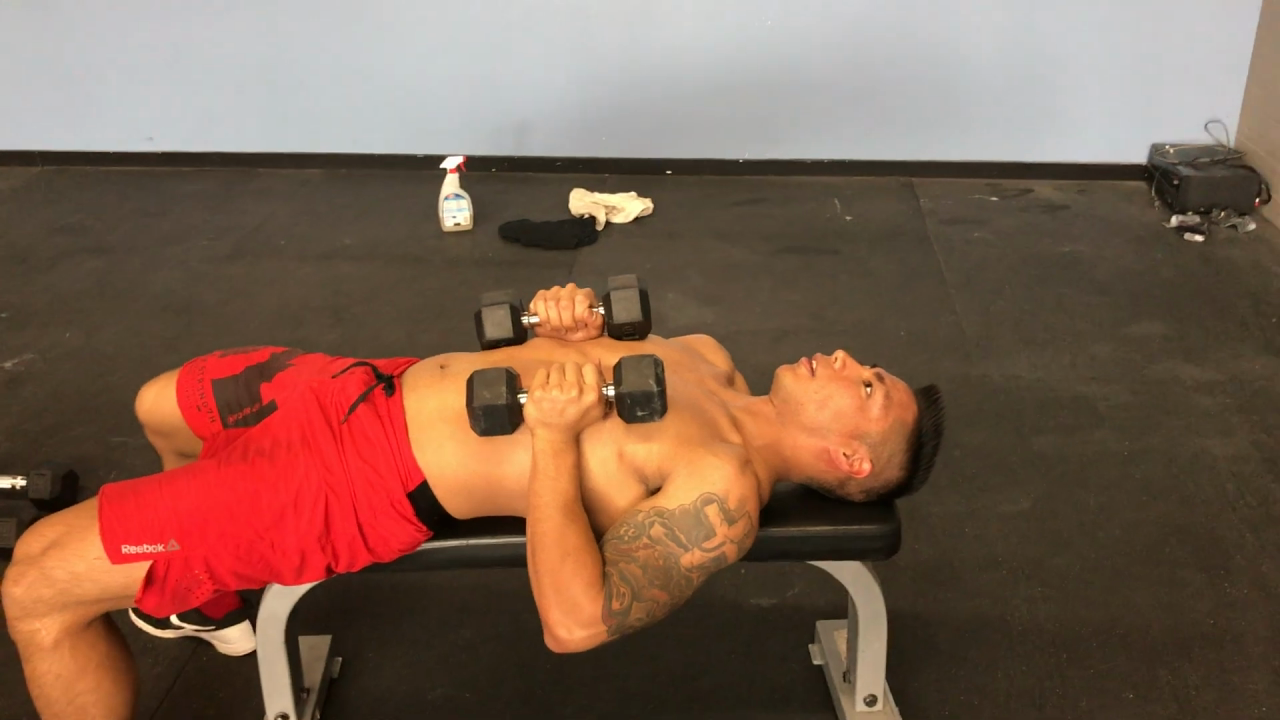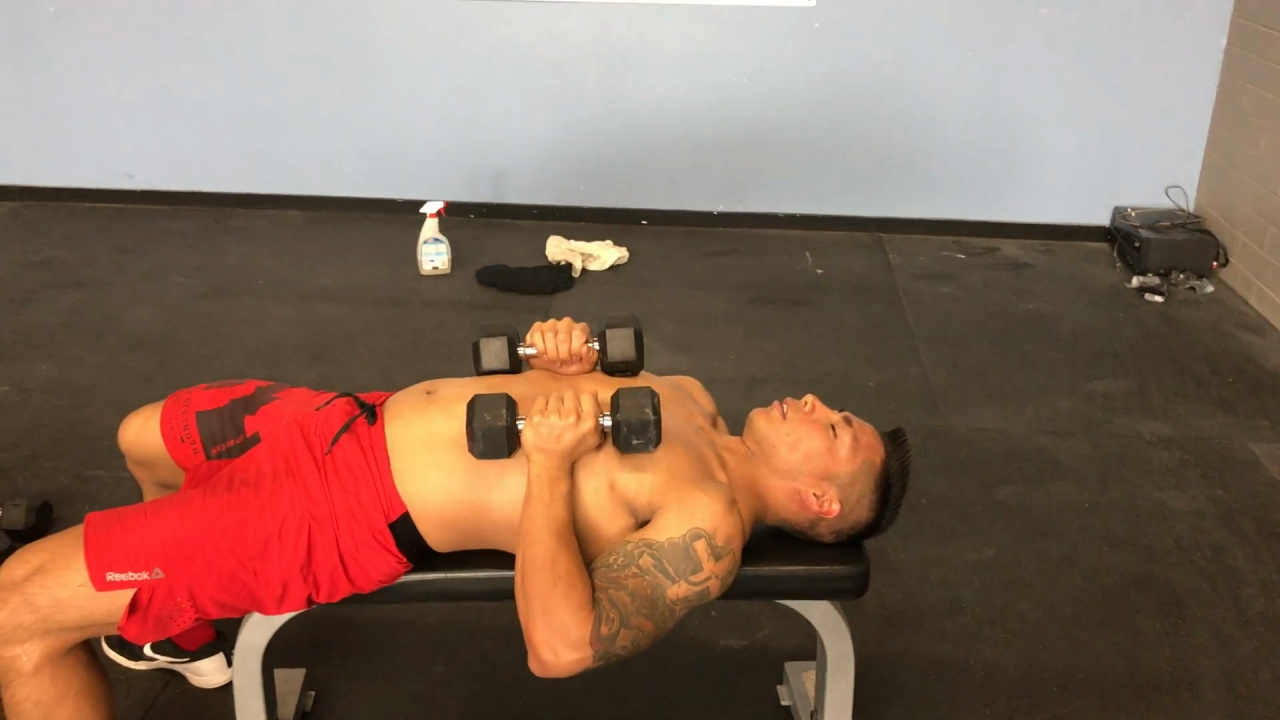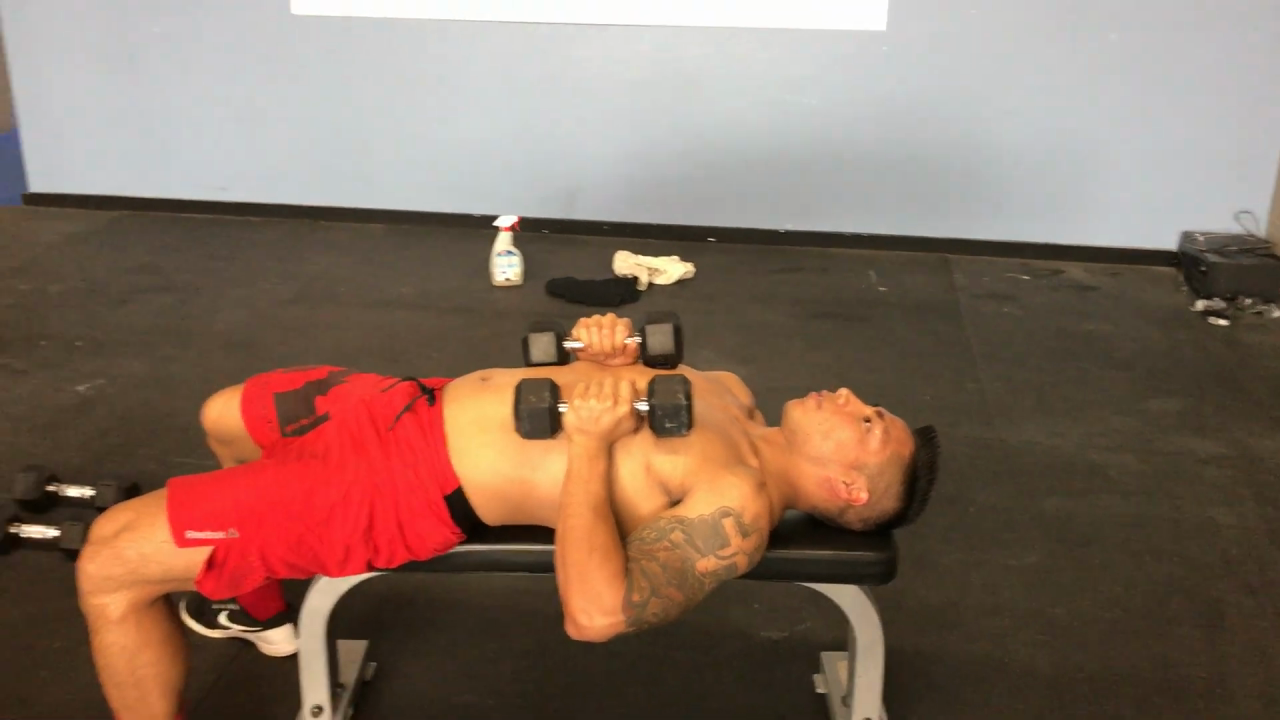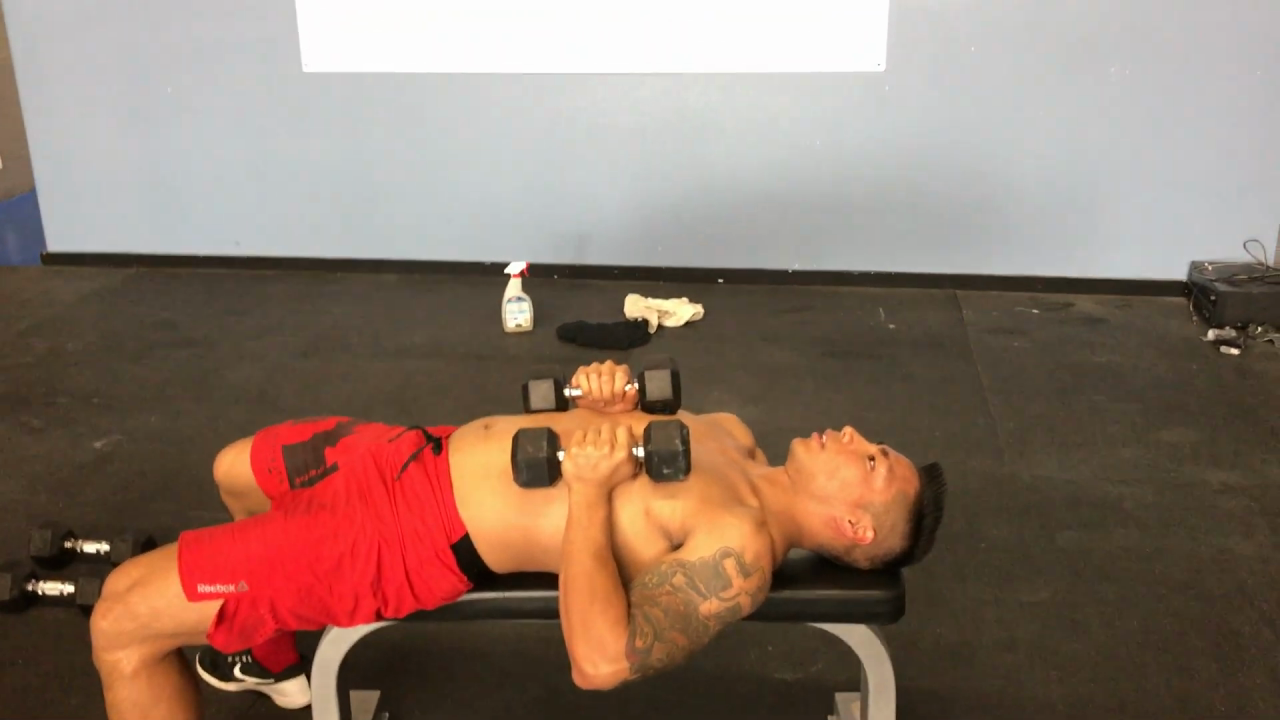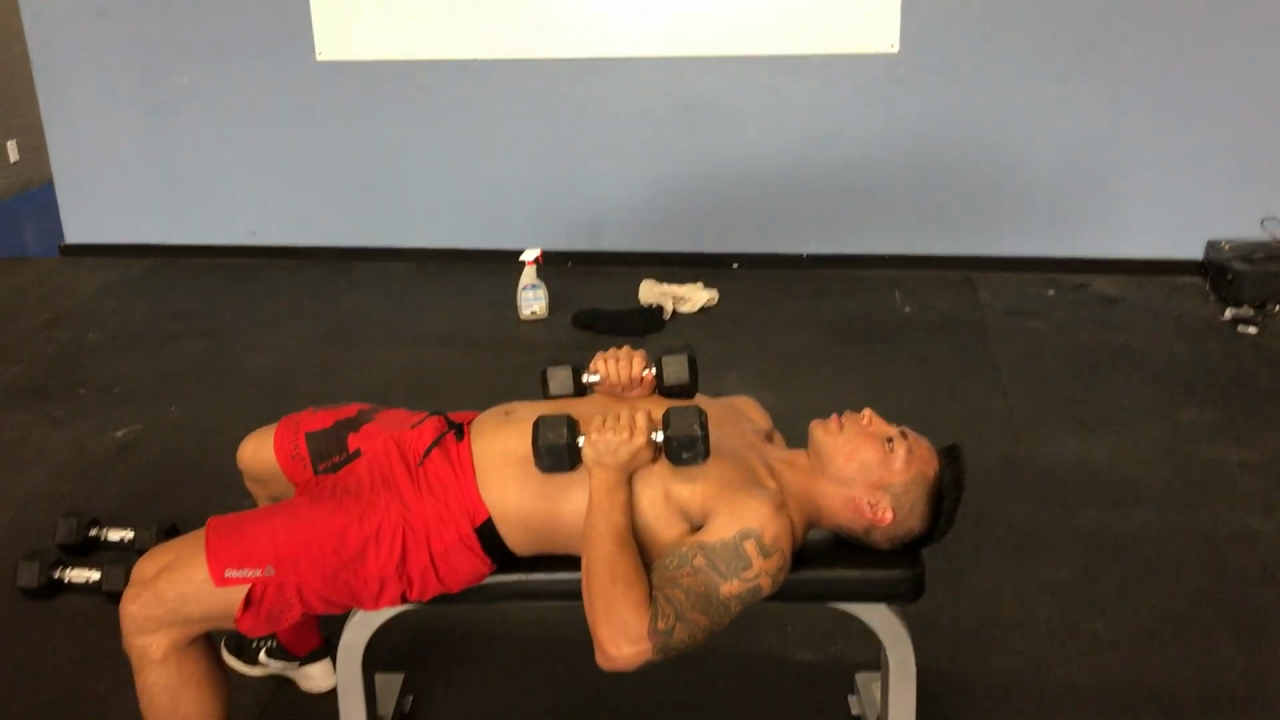
dt=1s
person 1, frame 1
left shoulder: (724, 493)
right shoulder: (711, 360)
left elbow: (574, 620)
right elbow: (597, 357)
left wrist: (552, 434)
right wrist: (567, 321)
left hip: (372, 480)
right knee: (162, 407)
right ankle: (206, 602)
person 1, frame 2
left shoulder: (708, 529)
right shoulder: (688, 400)
right elbow: (581, 391)
left wrist: (549, 463)
right wrist: (559, 360)
left hip: (349, 512)
right knee: (146, 439)
right ankle: (180, 632)
person 1, frame 3
left shoulder: (738, 510)
right shoulder: (731, 395)
left elbow: (594, 612)
left wrist: (589, 442)
right wrist: (605, 348)
left hip: (408, 486)
left knee: (111, 562)
right knee: (225, 417)
right ankle: (255, 605)
person 1, frame 4
left shoulder: (740, 551)
right shoulder: (733, 437)
left wrist: (589, 488)
right wrist: (605, 397)
left hip: (415, 536)
left knee: (123, 616)
right knee: (237, 471)
person 1, frame 5
left shoulder: (760, 534)
right shoulder: (750, 420)
left elbow: (623, 641)
left wrist: (609, 473)
right wrist: (621, 389)
left hip: (439, 520)
right hip: (454, 438)
left knee: (152, 601)
right knee: (261, 458)
right ankle: (297, 642)
